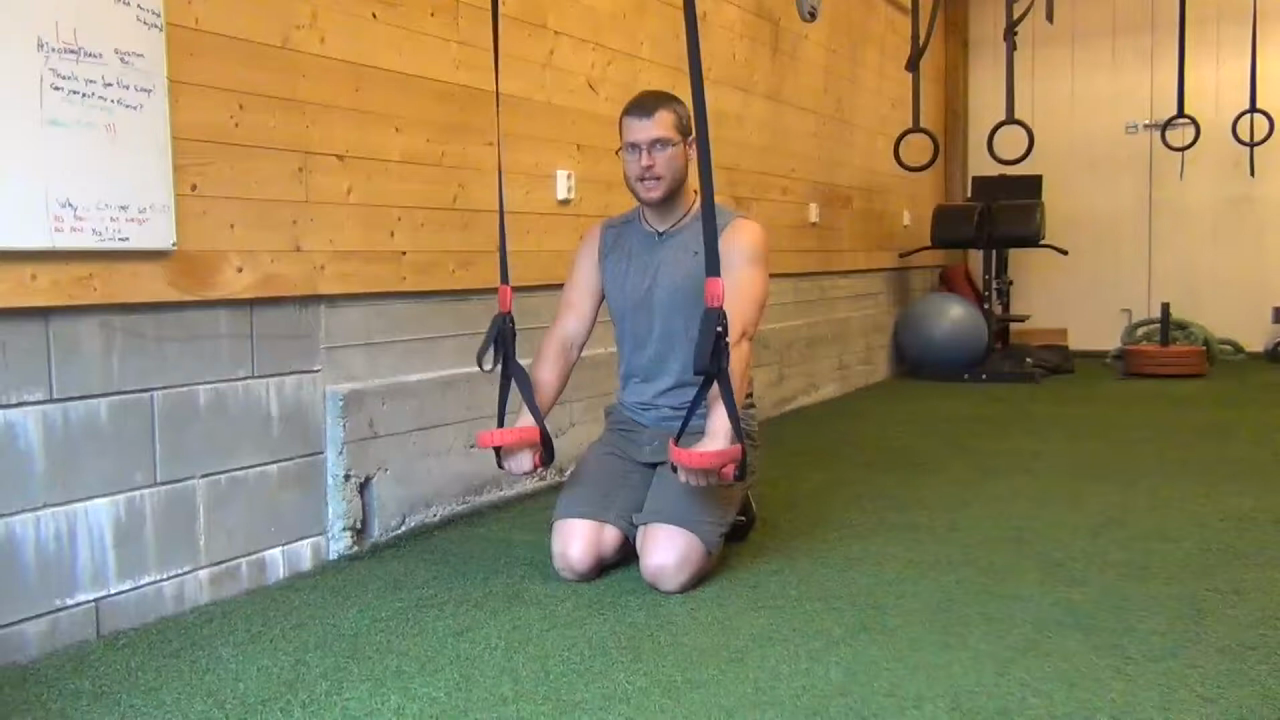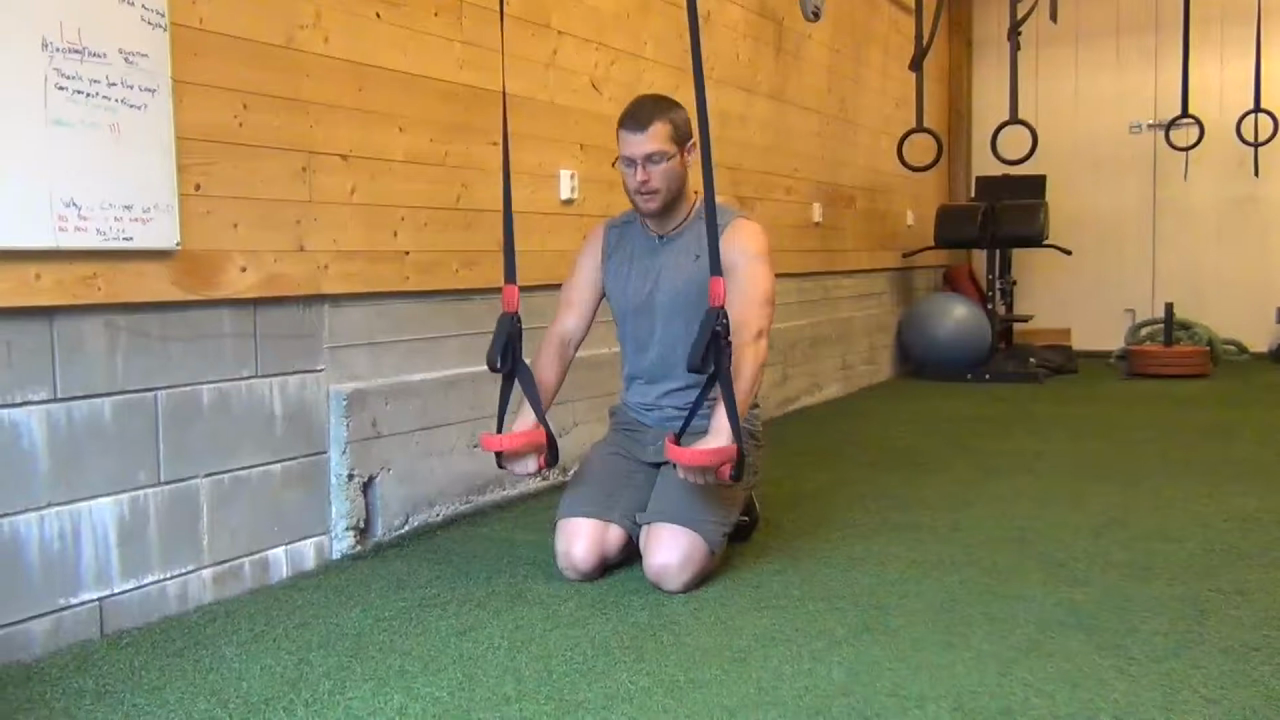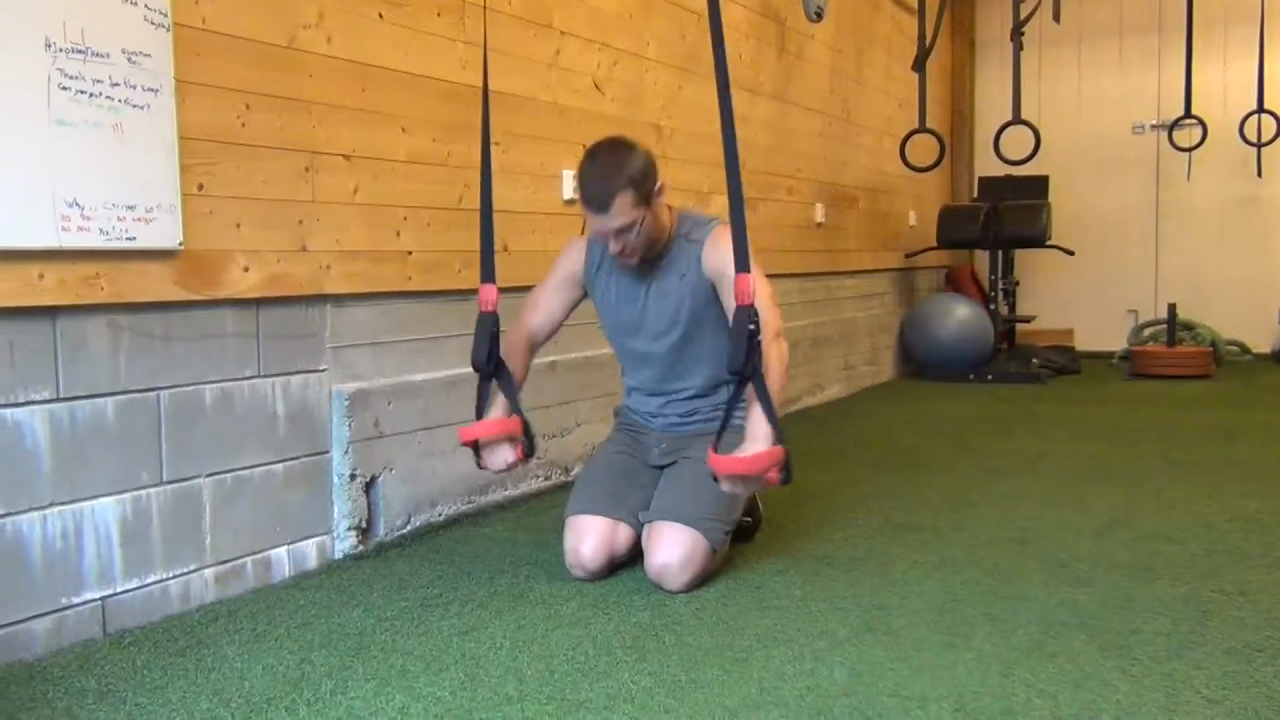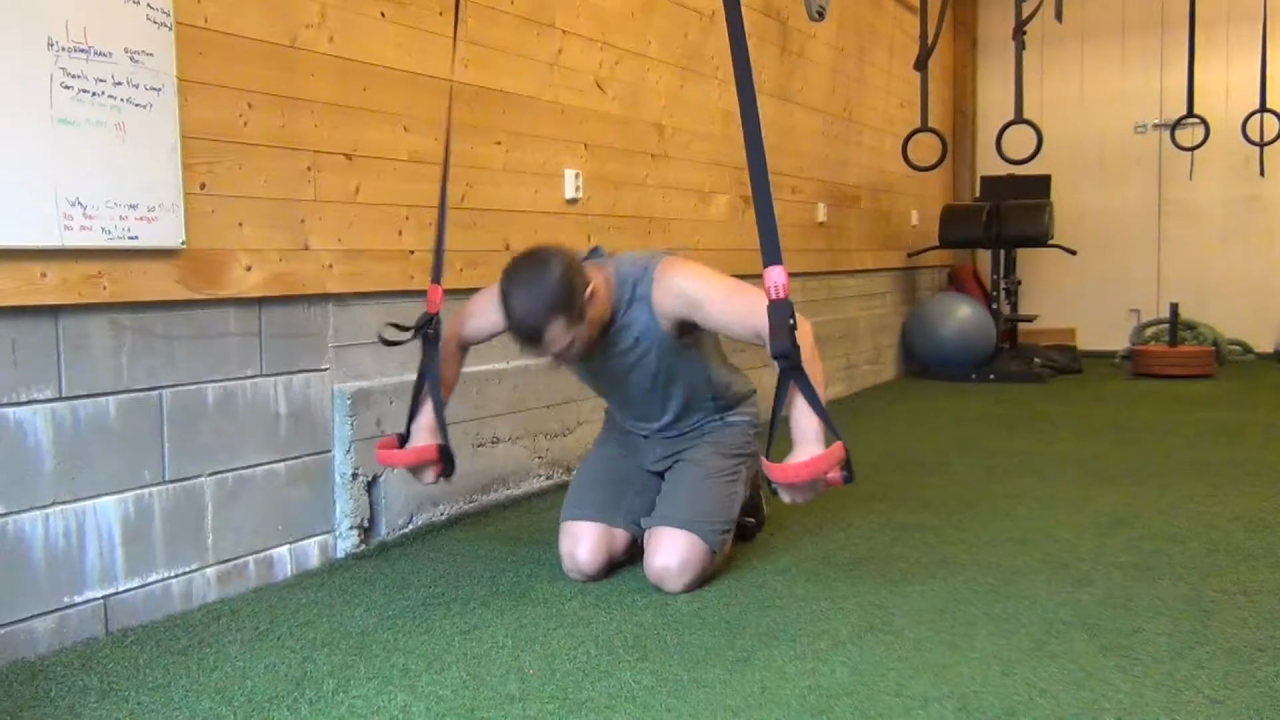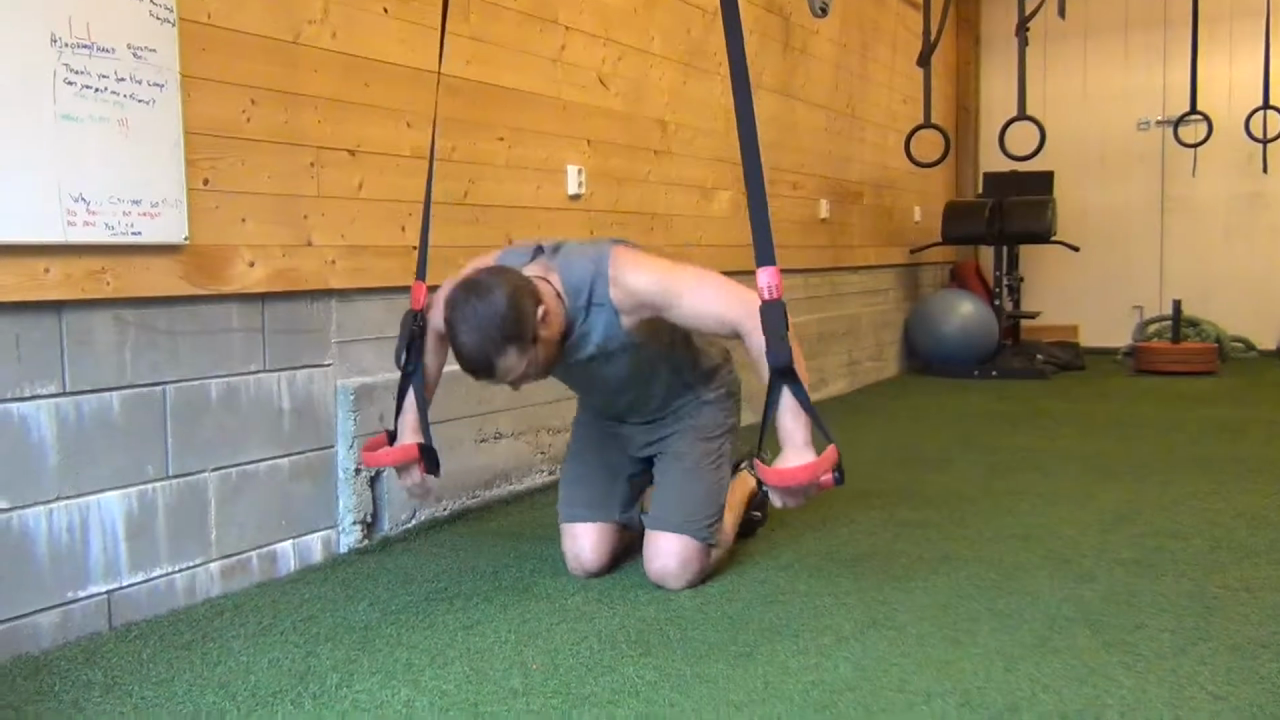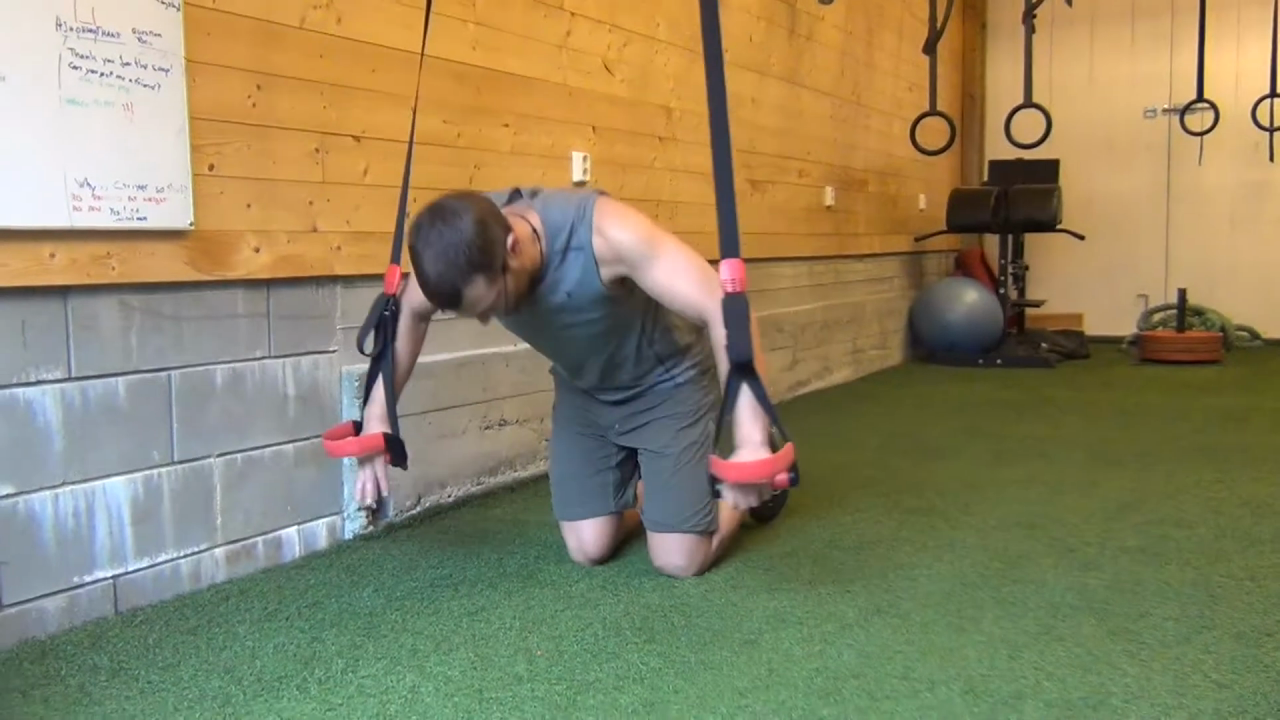
dt=0.2s
person 1, frame 1
left shoulder: (736, 236)
right shoulder: (602, 240)
left elbow: (734, 339)
right elbow: (566, 337)
left wrist: (720, 432)
right wrist: (528, 421)
left hip: (707, 429)
right hip: (629, 426)
left knee: (667, 568)
right knee: (574, 558)
left ankle: (723, 503)
right ankle: (651, 514)
person 1, frame 2
left shoulder: (737, 236)
right shoulder: (605, 240)
left elbow: (748, 337)
right elbow: (564, 335)
left wrist: (722, 430)
right wrist: (528, 419)
left hip: (711, 428)
right hip: (634, 427)
left knee: (670, 567)
right knee: (578, 557)
left ankle: (728, 500)
right ankle: (656, 512)
person 1, frame 3
left shoulder: (715, 246)
right shoulder: (586, 253)
left elbow: (767, 336)
right elbow: (526, 333)
left wrist: (759, 435)
right wrist: (500, 417)
left hip: (715, 431)
right hip: (638, 428)
left knee: (670, 566)
right knee: (585, 556)
left ankle: (731, 504)
right ankle: (659, 515)
person 1, frame 4
left shoulder: (664, 285)
right shoulder: (539, 296)
left elbow: (788, 327)
right elbow: (454, 330)
left wrist: (809, 441)
right wrist: (426, 422)
left hip: (712, 427)
right hip: (630, 433)
left knee: (670, 569)
right knee: (581, 559)
left ankle: (741, 492)
right ankle: (659, 515)
person 1, frame 5
left shoulder: (620, 280)
right shoulder: (492, 282)
left elbow: (759, 315)
right elbow: (431, 325)
left wrist: (796, 445)
right wrist: (410, 424)
left hip: (691, 405)
right hip: (605, 413)
left knee: (671, 570)
right knee: (585, 558)
left ankle: (740, 486)
right ankle: (651, 498)
person 1, frame 6
left shoulder: (601, 231)
right shoulder: (461, 239)
left elbow: (724, 308)
right elbow: (409, 313)
left wrist: (750, 440)
right wrist: (376, 419)
left hip: (667, 385)
right hip: (583, 390)
left knee: (679, 561)
right knee: (588, 549)
right ankle: (653, 489)
